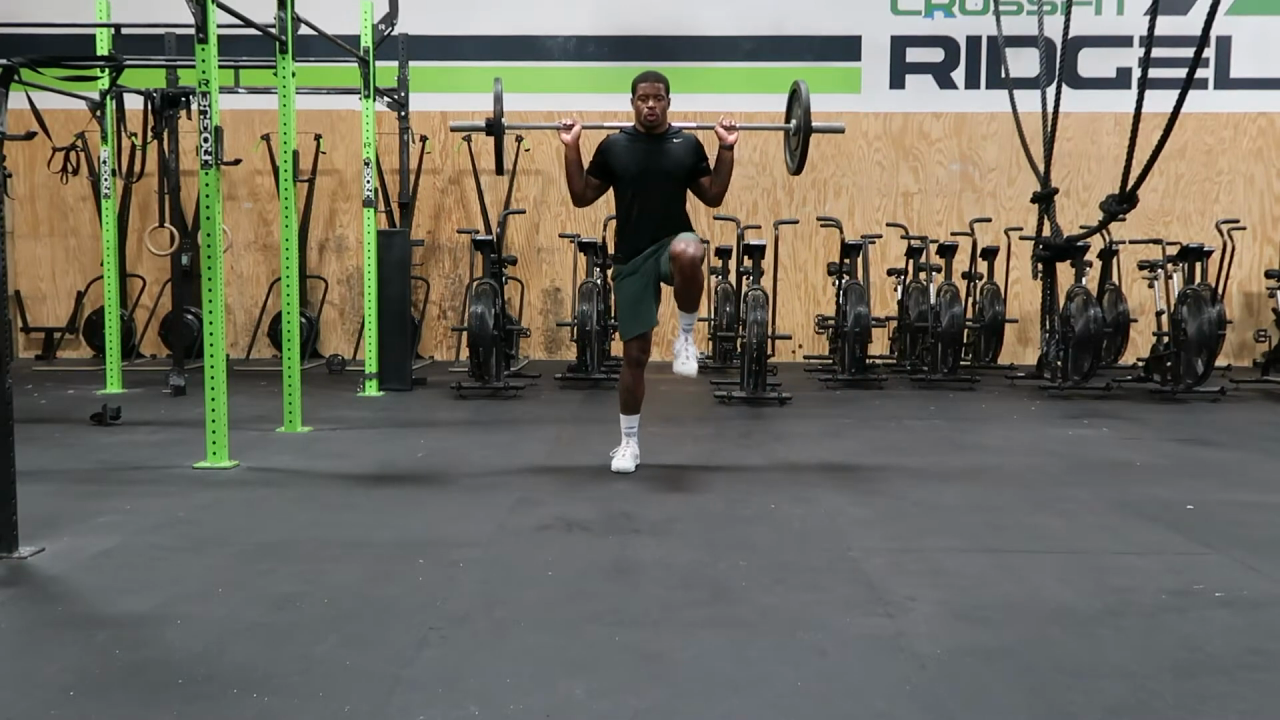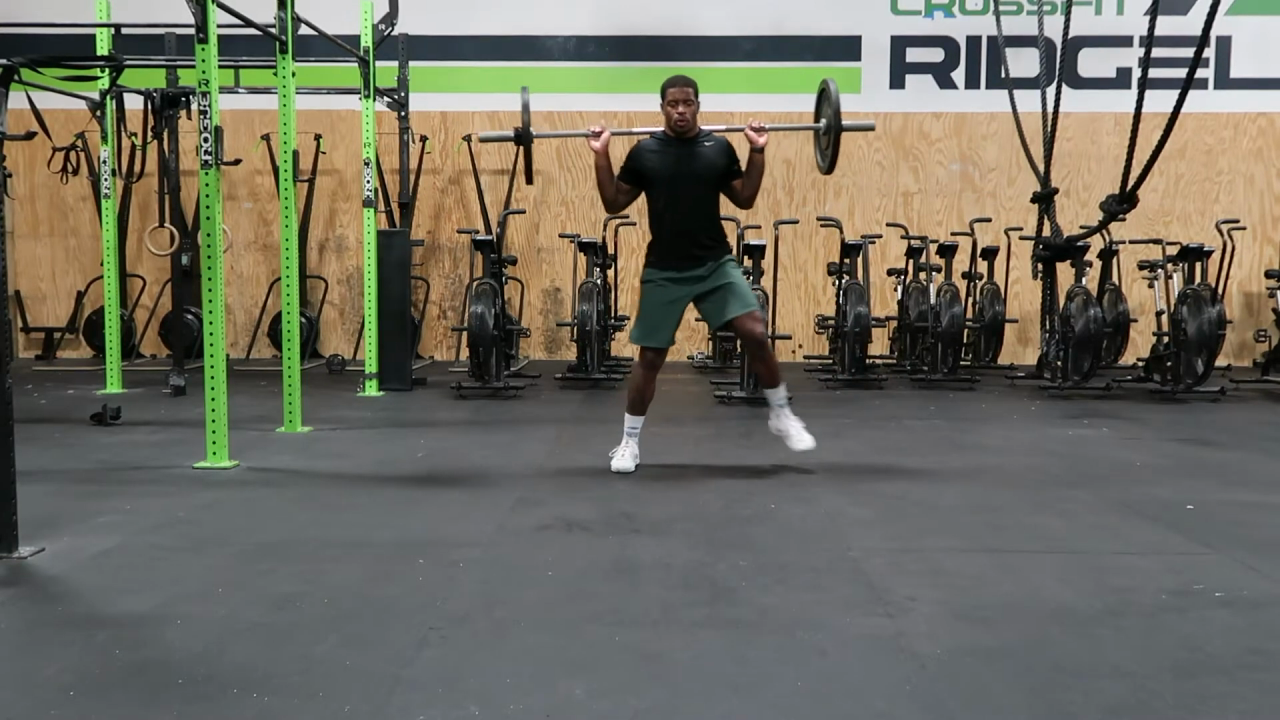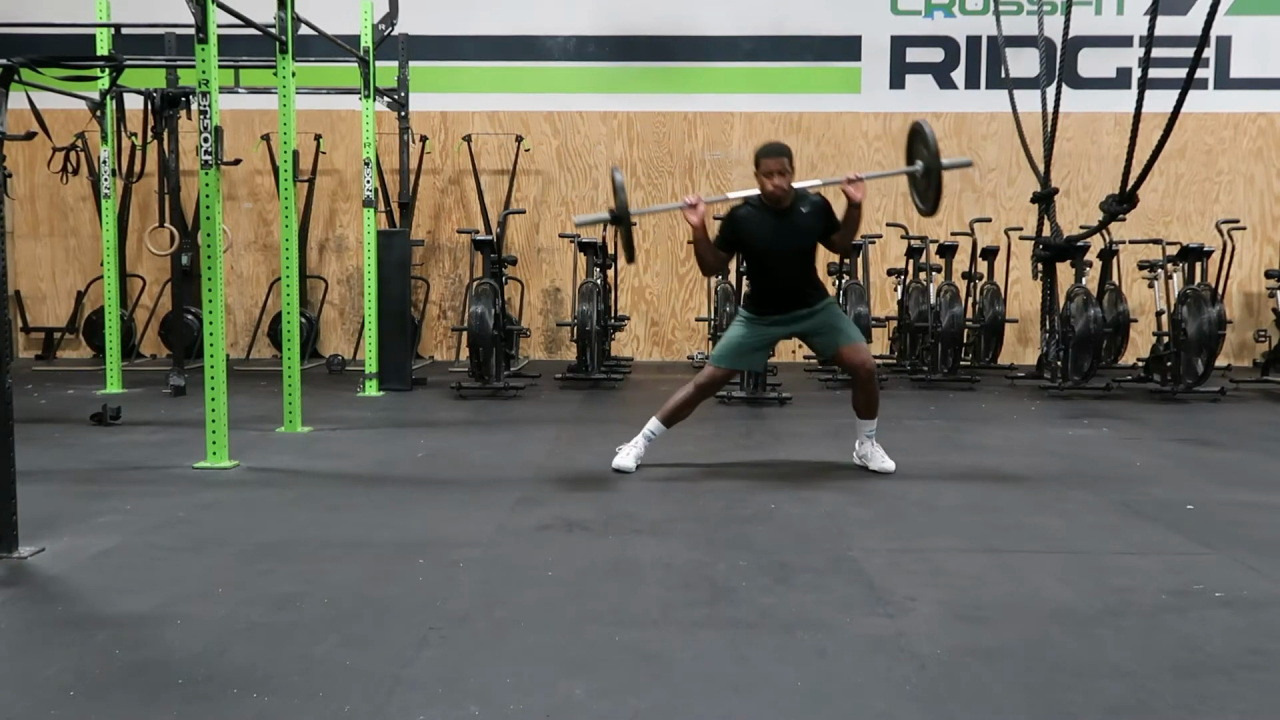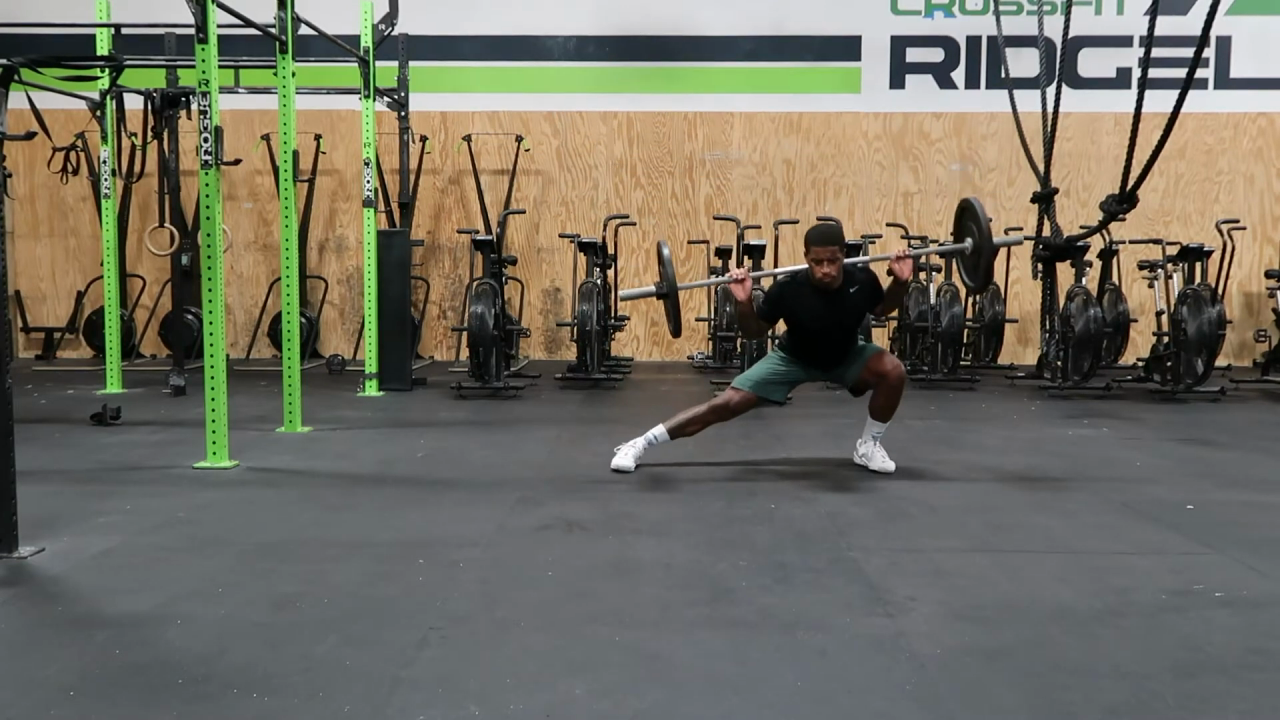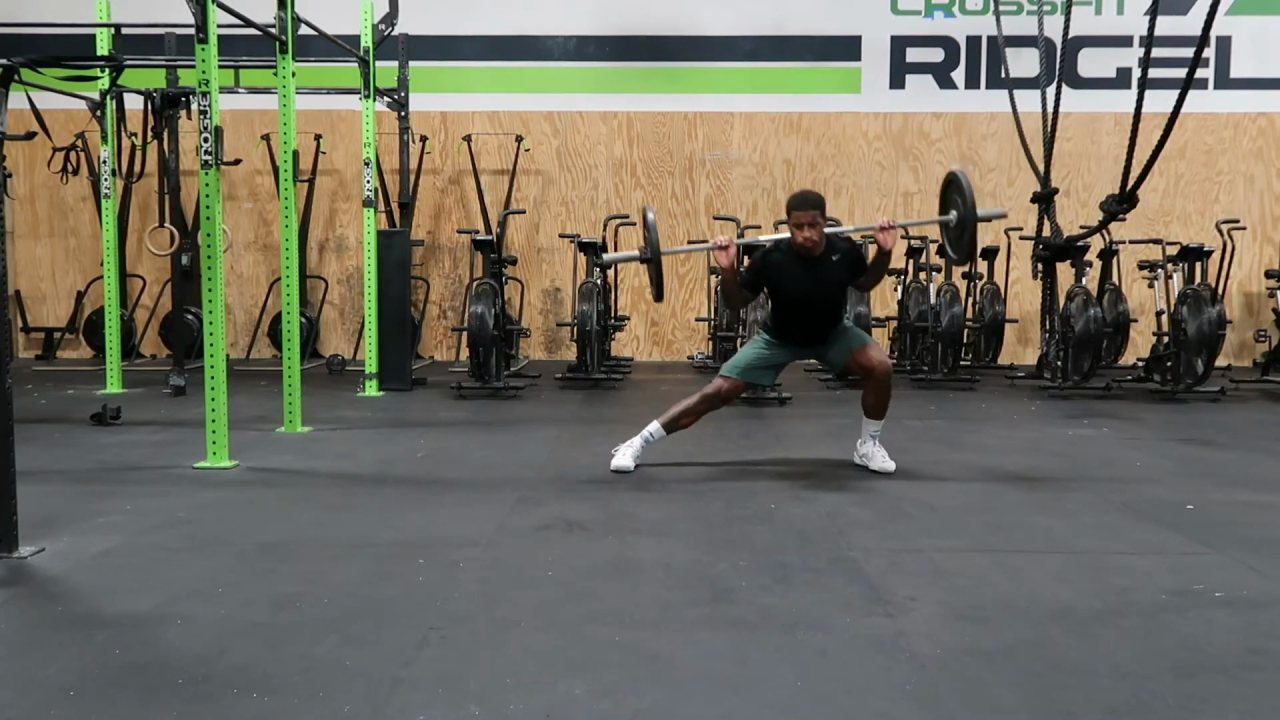
dt=0.4s
person 1, frame 1
left shoulder: (687, 144)
right shoulder: (614, 146)
left elbow: (713, 197)
right elbow: (581, 197)
left wrist: (726, 149)
right wrist: (571, 148)
left hip: (676, 243)
right hip: (632, 258)
left knee: (686, 256)
right knee: (635, 353)
left ankle: (686, 338)
right ankle: (628, 442)
person 1, frame 2
left shoulder: (718, 147)
right shoulder: (644, 151)
left elbow: (744, 199)
right elbow: (614, 204)
left wrist: (757, 151)
right wrist: (601, 156)
left hip: (717, 263)
right hip: (663, 271)
left knee: (756, 336)
right knee: (651, 357)
left ankle: (782, 416)
right ankle: (629, 442)
person 1, frame 3
left shoulder: (814, 205)
right shoulder: (743, 216)
left elbow: (841, 246)
right elbow: (710, 268)
left wrist: (854, 205)
right wrist: (698, 229)
left hip: (814, 308)
right hip: (761, 315)
left knee: (862, 367)
right knee: (708, 381)
left ankle: (867, 444)
right ankle: (638, 443)
person 1, frame 4
left shoulder: (862, 280)
right shoulder: (788, 289)
left elbow: (881, 309)
right elbow: (754, 332)
left wrist: (900, 282)
right wrist: (744, 301)
left hip: (846, 356)
right hip: (793, 359)
left knee: (892, 372)
right knee: (726, 404)
left ankle: (868, 445)
right ankle: (638, 444)
person 1, frame 5
left shoulder: (844, 249)
right shoulder: (770, 258)
left elbow: (866, 284)
right elbow: (735, 302)
left wrist: (885, 252)
right wrist: (727, 269)
left hip: (831, 333)
right hip: (778, 339)
left knee: (879, 367)
right knee: (717, 392)
left ankle: (868, 446)
right ankle: (636, 444)
